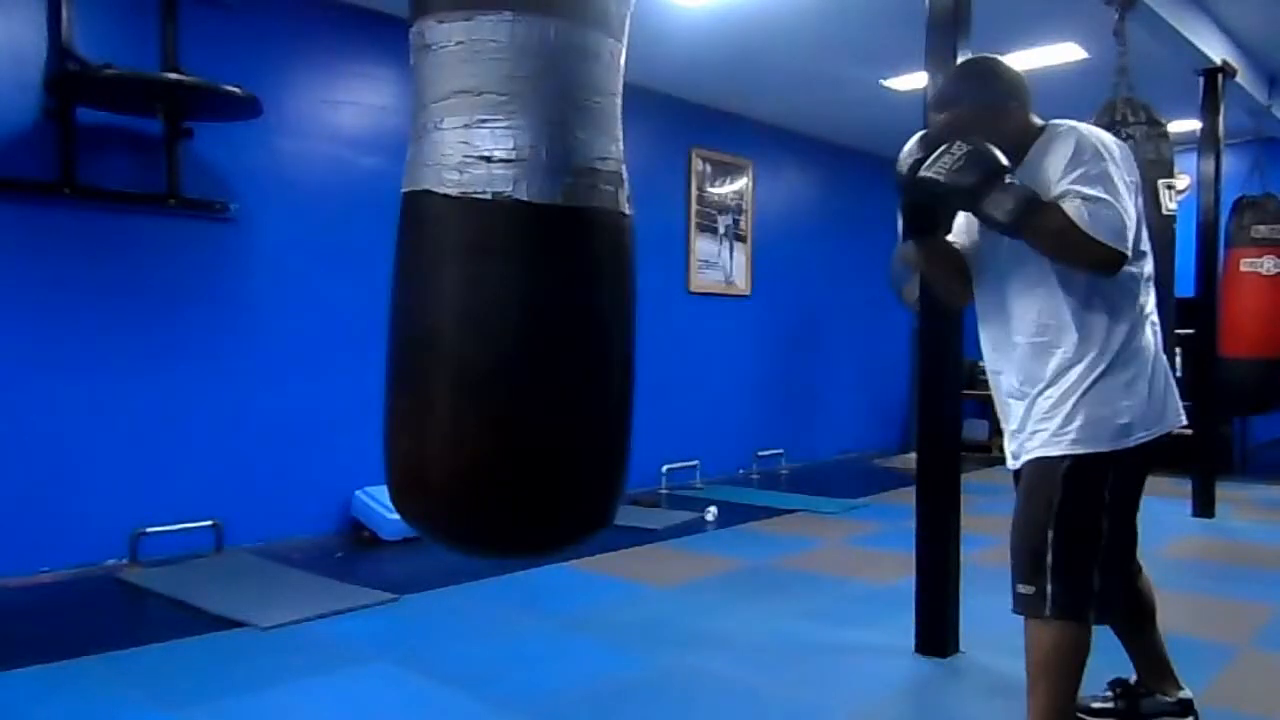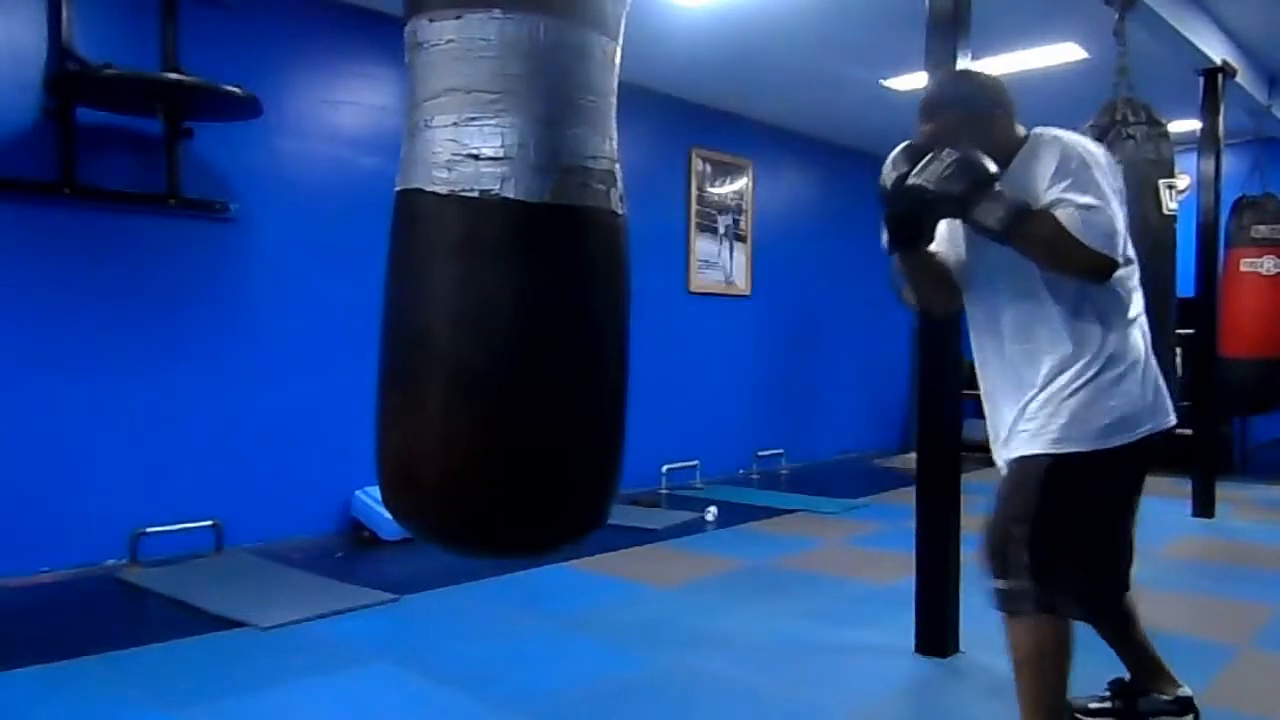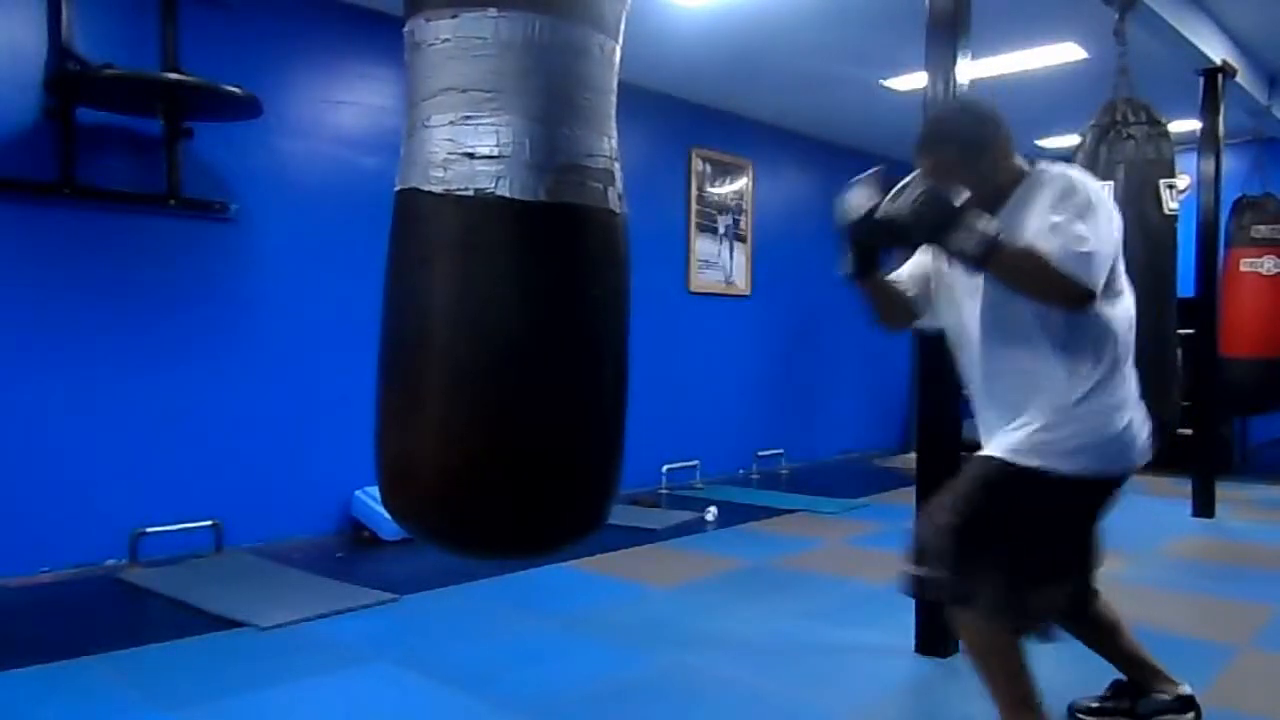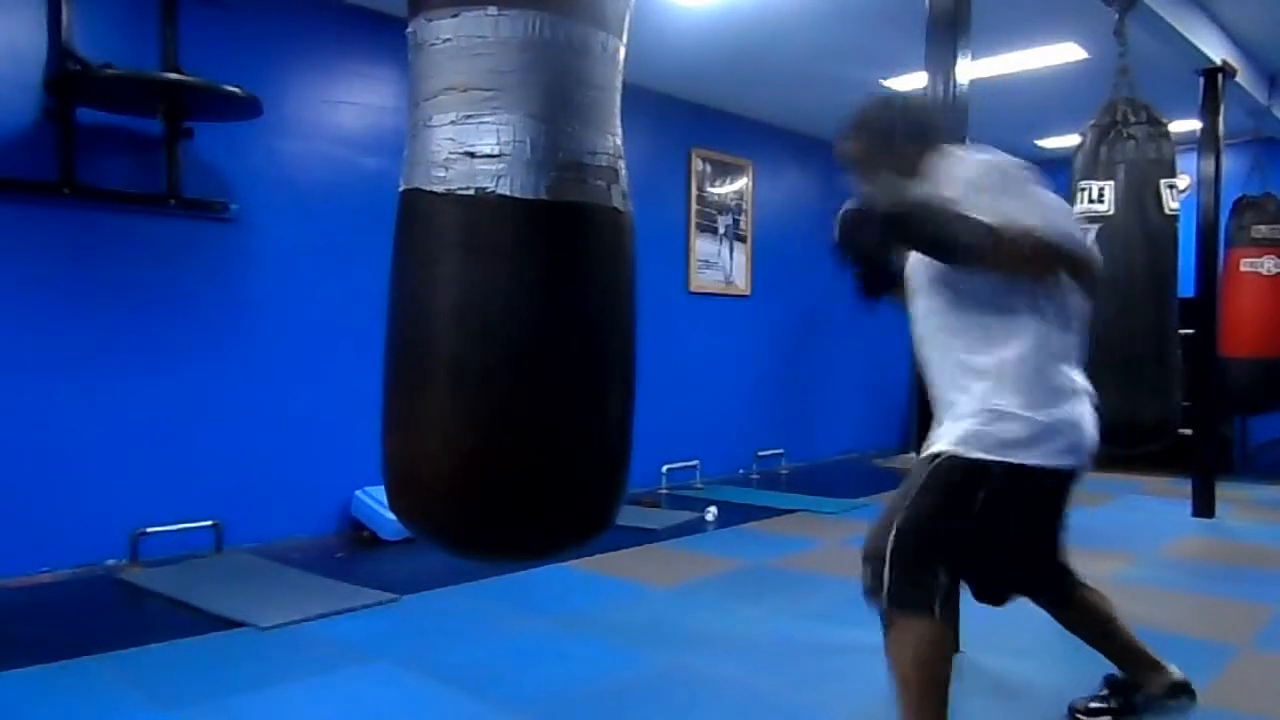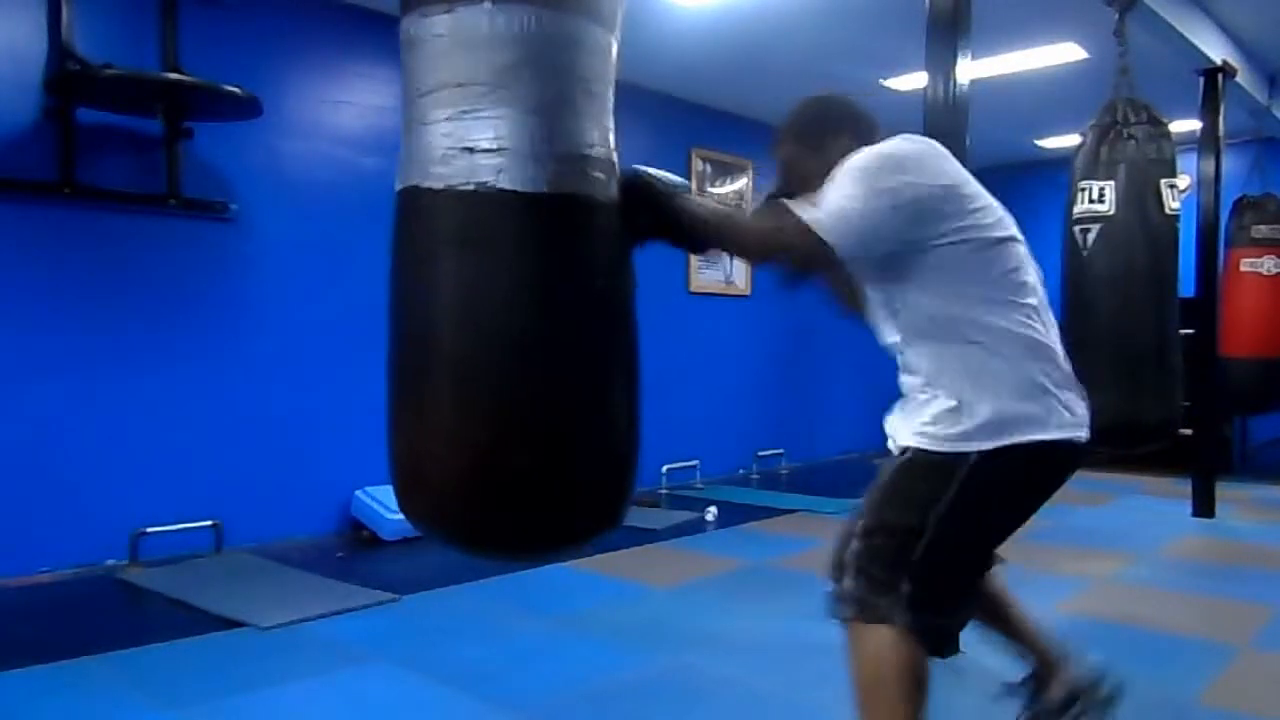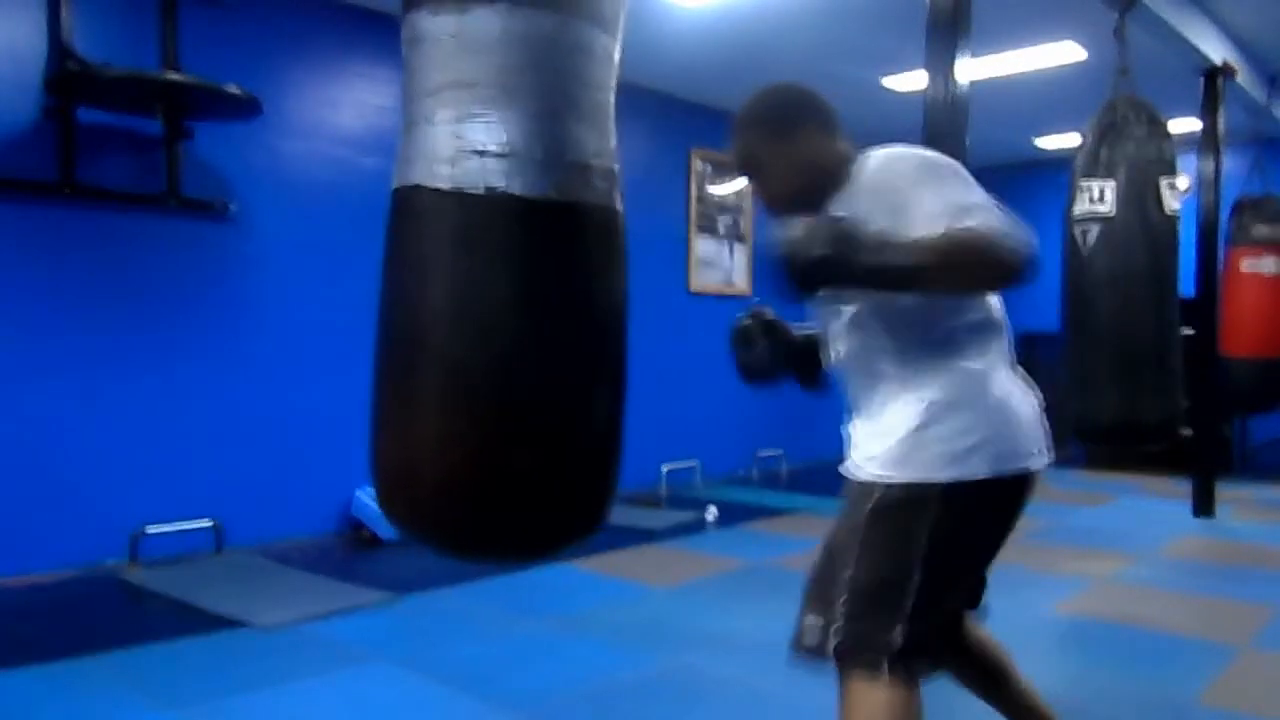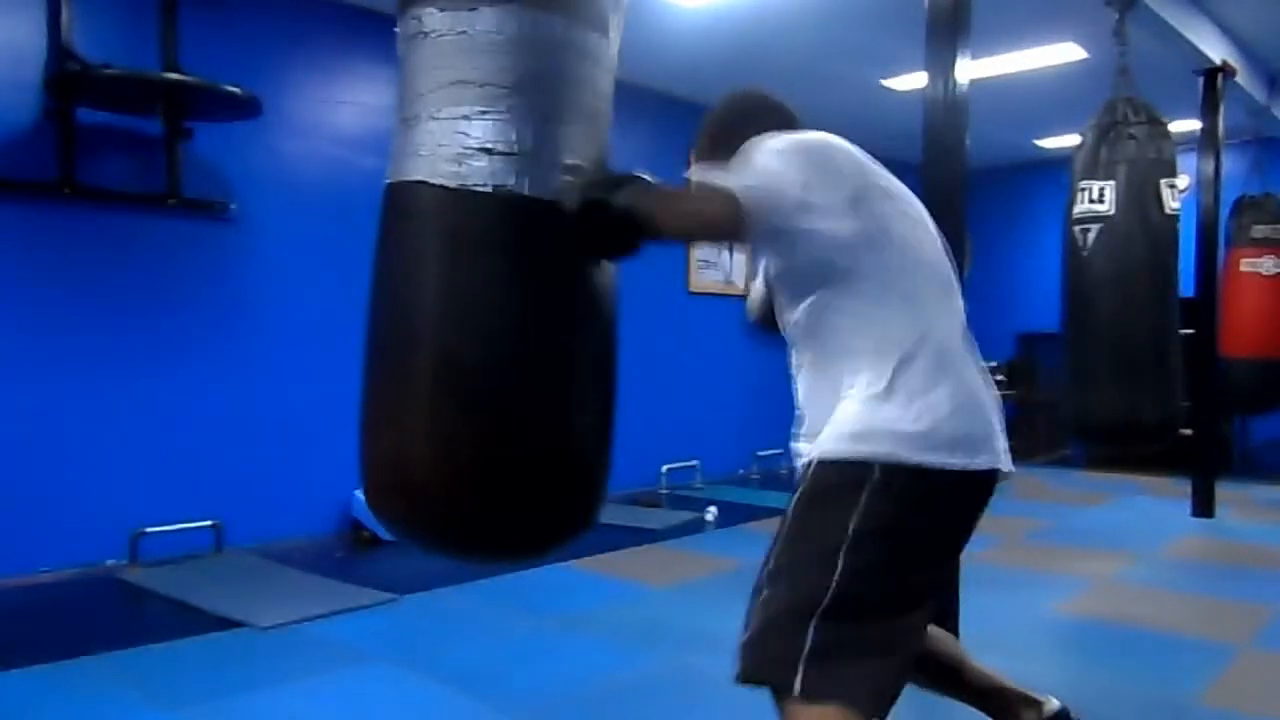
dt=0.4s
person 1, frame 1
left shoulder: (1083, 148)
right shoulder: (990, 172)
left elbow: (1104, 250)
right elbow: (960, 287)
left wrist: (997, 197)
right wrist: (924, 224)
left hip: (1091, 406)
right hip: (1054, 409)
left knee: (1053, 574)
right knee: (1100, 560)
person 1, frame 2
left shoulder: (1067, 156)
right shoulder: (969, 186)
left elbow: (1096, 257)
right elbow: (942, 297)
left wrist: (988, 206)
right wrist: (908, 235)
left hip: (1088, 408)
right hip: (1044, 413)
left knee: (1029, 566)
right knee: (1081, 566)
person 1, frame 3
left shoulder: (1068, 192)
right shoulder: (953, 233)
left elbow: (1073, 286)
right elbow: (898, 312)
left wrist: (964, 234)
right wrist: (866, 258)
left hip: (1073, 435)
right hip: (1033, 437)
left knee: (952, 553)
right knee: (1045, 583)
person 1, frame 4
left shoulder: (977, 174)
right shoulder: (927, 206)
left elbow: (1072, 260)
left wrist: (949, 231)
right wrist: (885, 269)
left hip: (1012, 426)
right hip: (1027, 428)
left knee: (903, 565)
right knee: (1034, 570)
person 1, frame 5
left shoulder: (892, 164)
right shoulder: (913, 179)
left elbow: (797, 242)
right elbow: (873, 304)
left wrist: (675, 215)
right wrist: (828, 269)
left hip: (989, 420)
right hip: (1030, 419)
left knee: (879, 586)
right knee: (938, 562)
person 1, frame 6
left shoulder: (896, 172)
right shoulder: (844, 210)
left elbow: (1007, 256)
left wrist: (871, 259)
left hip: (948, 447)
right hip: (949, 444)
left knee: (868, 642)
right knee: (925, 616)
person 1, frame 7
left shoulder: (794, 153)
right shoulder: (858, 180)
left elbow: (717, 211)
left wrist: (627, 202)
right wrist: (789, 310)
left hip: (894, 442)
left knee: (808, 661)
right knee: (877, 630)
